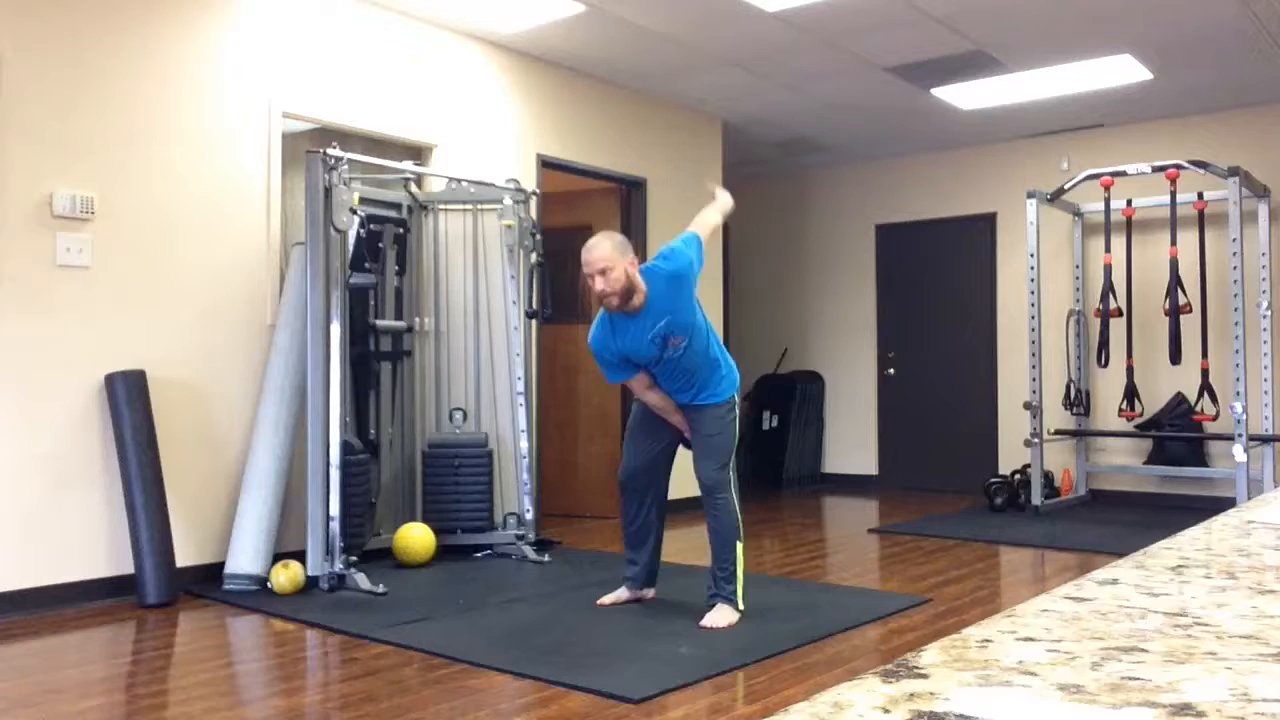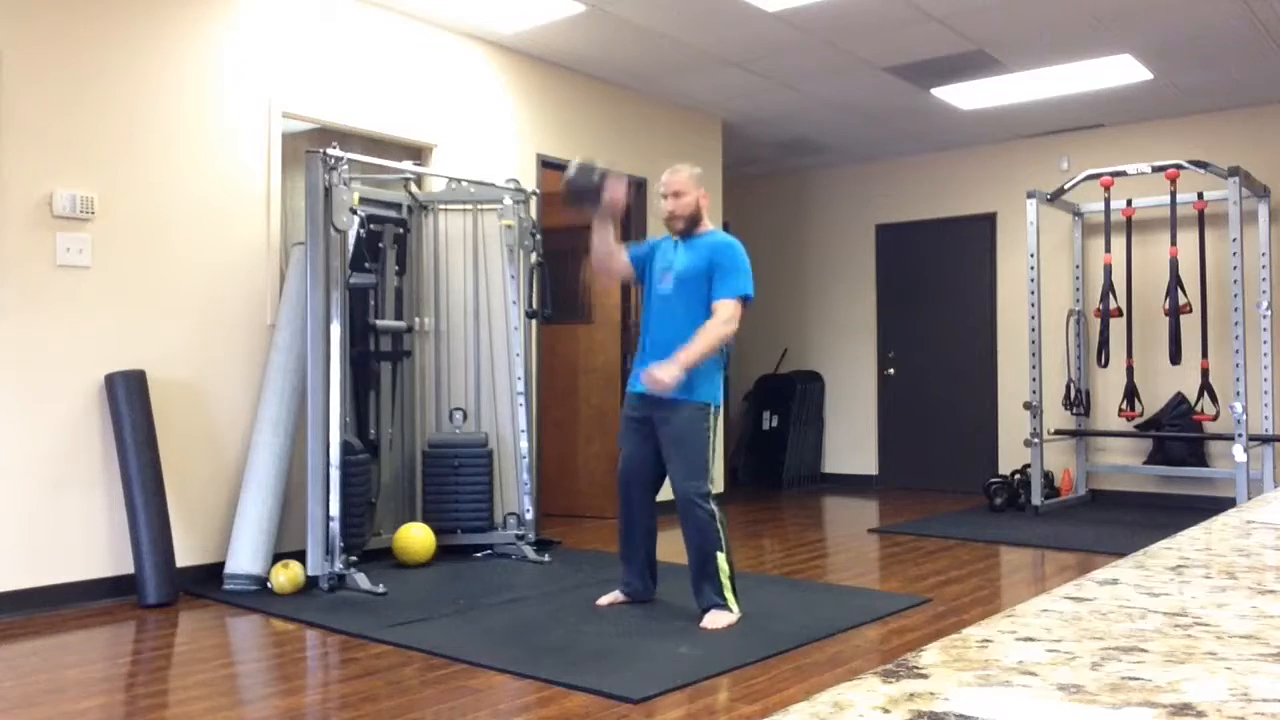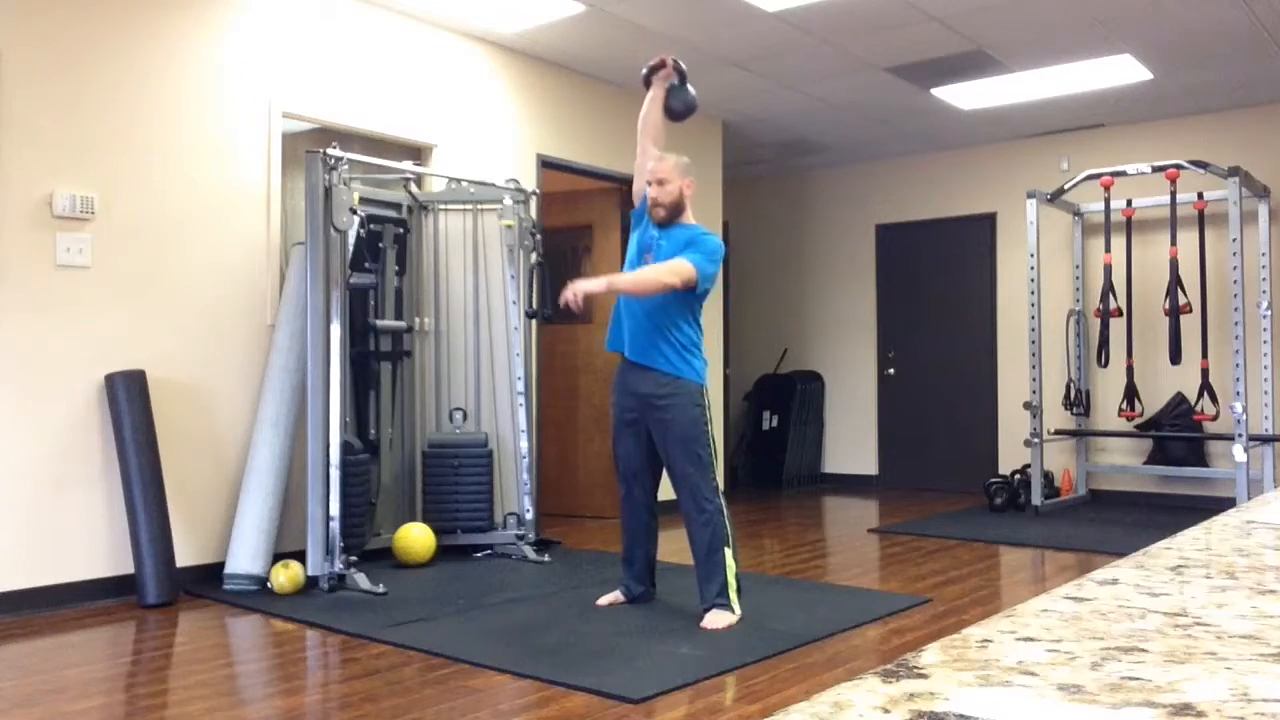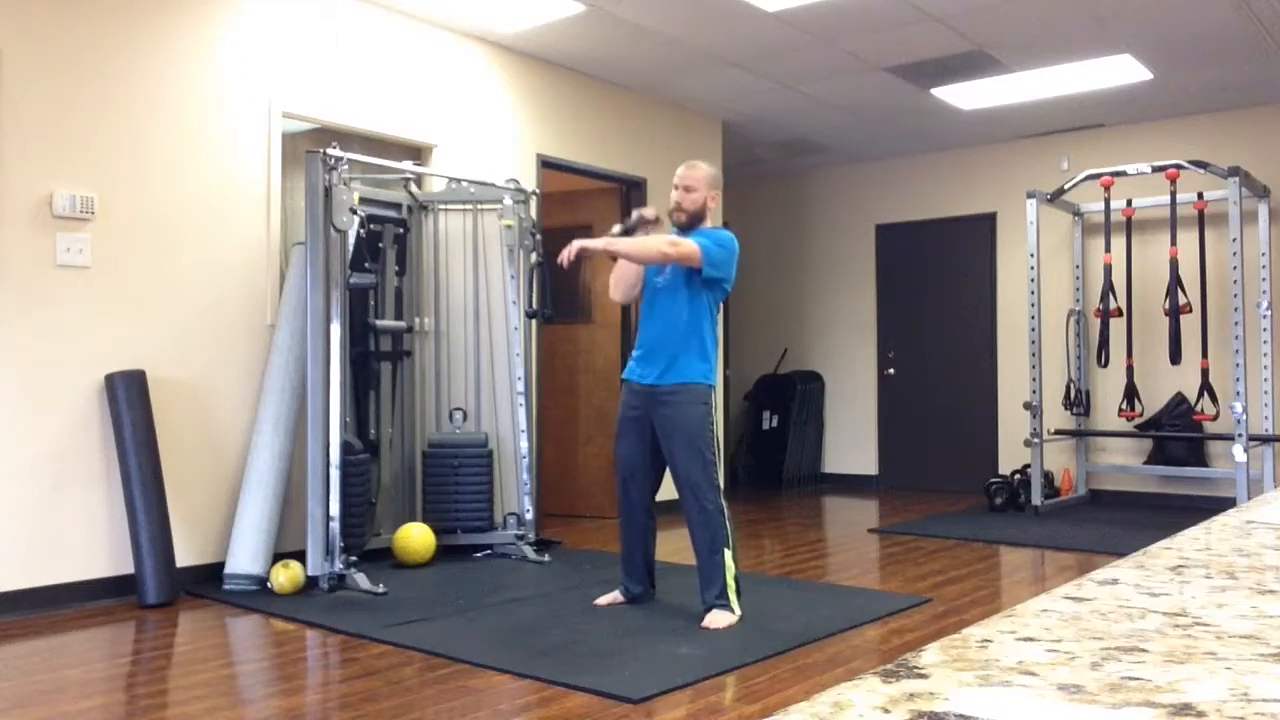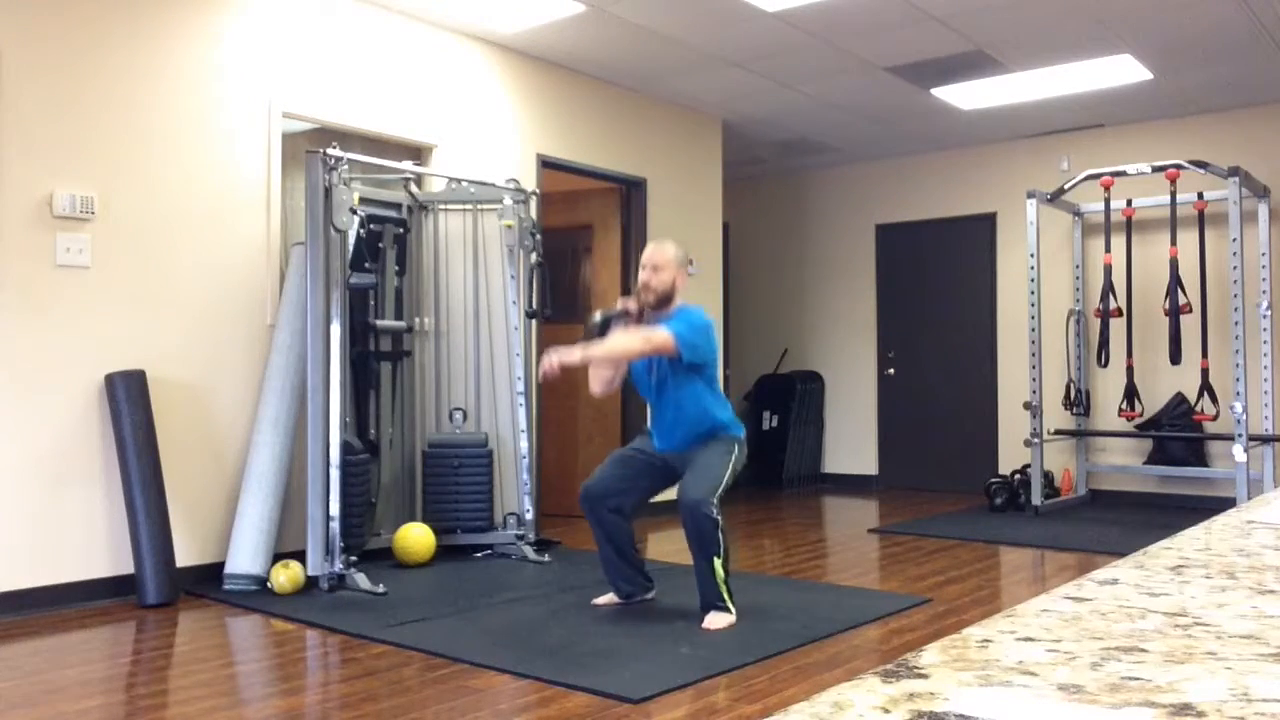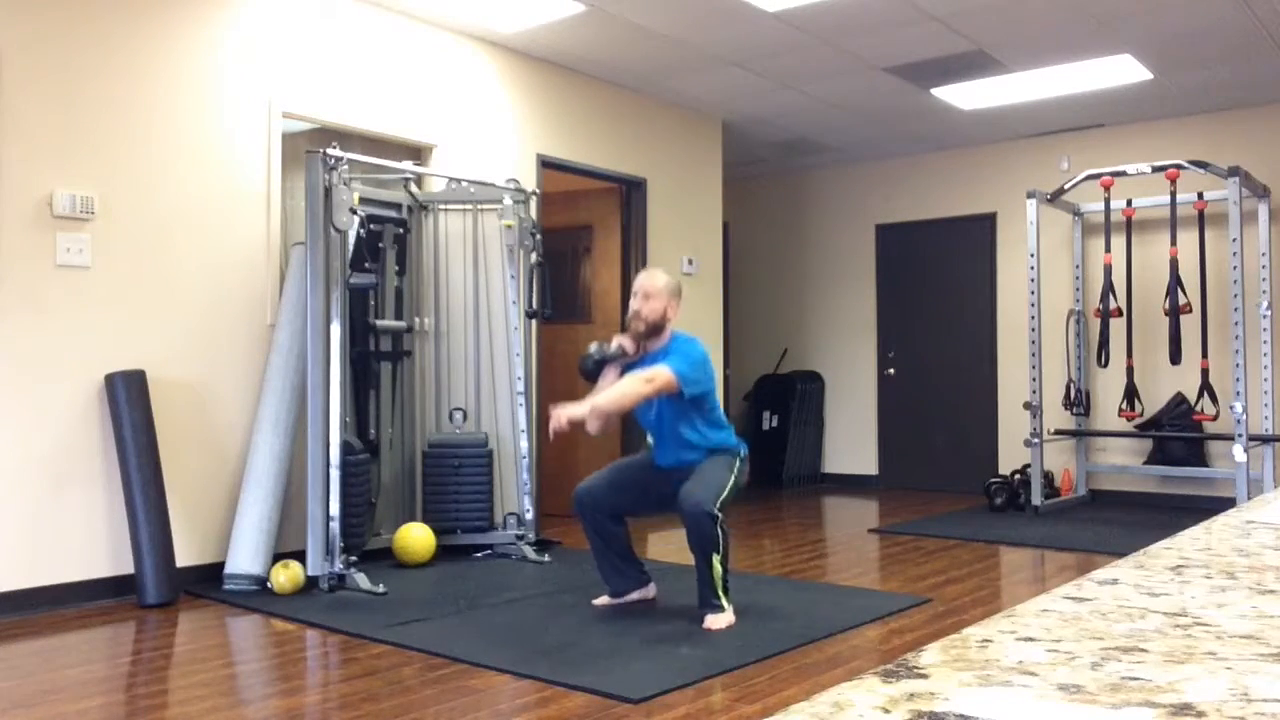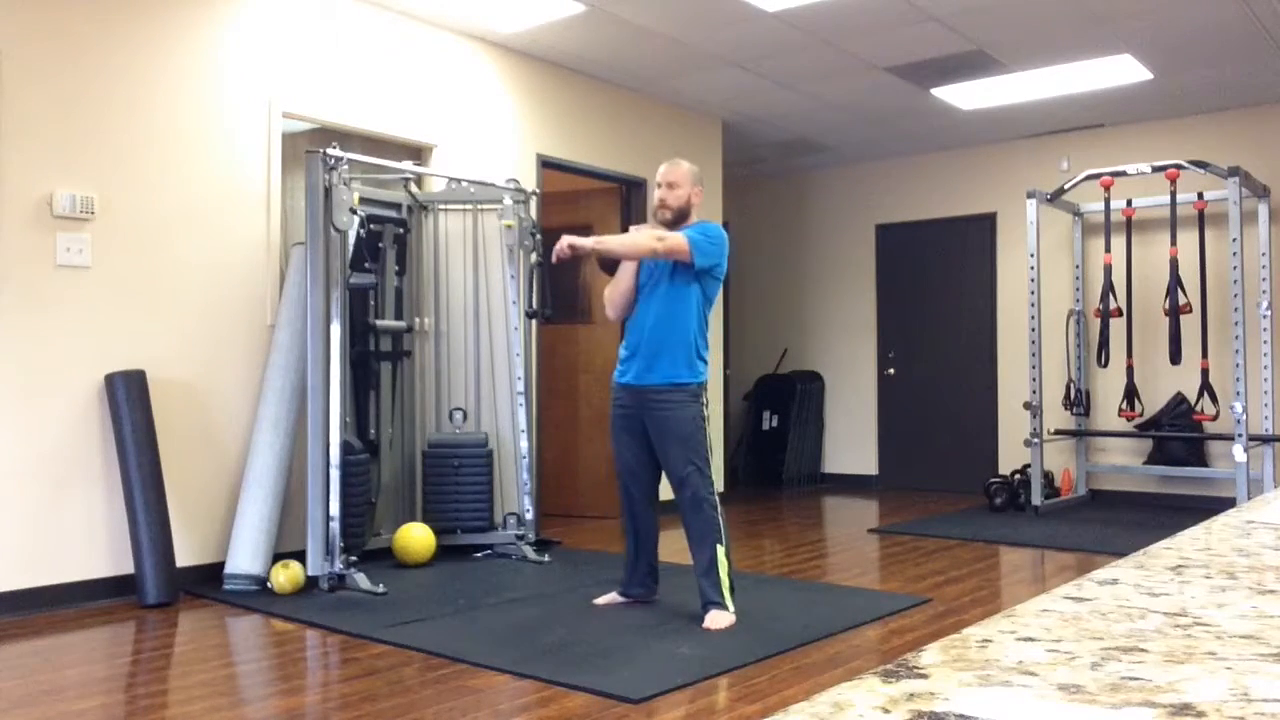
dt=0.7s
person 1, frame 1
left shoulder: (671, 272)
right shoulder: (603, 337)
left elbow: (702, 226)
right elbow: (645, 391)
left wrist: (720, 200)
right wrist: (685, 427)
left hip: (713, 395)
right hip: (657, 398)
left knee: (715, 483)
right knee: (634, 480)
left ankle: (727, 596)
right ankle: (639, 580)
person 1, frame 2
left shoulder: (724, 250)
right shoulder: (660, 249)
left elbow: (726, 320)
right elbow: (607, 264)
left wrist: (678, 364)
right wrist: (605, 218)
left hip: (689, 396)
right hip: (642, 393)
left knee: (691, 493)
right knee: (632, 486)
left ankle: (721, 600)
right ankle: (637, 584)
person 1, frame 3
left shoulder: (705, 244)
right shoulder: (643, 224)
left elbow: (667, 277)
right elbow: (644, 144)
left wrist: (599, 283)
right wrist: (658, 88)
left hip: (676, 384)
right hip: (630, 377)
left knee: (698, 494)
right knee: (634, 489)
left ankle: (722, 599)
right ankle: (636, 585)
person 1, frame 4
left shoulder: (721, 244)
right shoulder: (658, 246)
left elbow: (670, 250)
right elbow: (621, 293)
left wrist: (598, 244)
right wrist: (637, 235)
left hip: (686, 388)
right hip: (638, 384)
left knee: (701, 494)
right knee: (632, 491)
left ankle: (723, 599)
right ankle: (636, 585)
person 1, frame 5
left shoulder: (694, 324)
right shoulder: (635, 325)
left elbow: (645, 345)
right elbow: (600, 387)
left wrist: (575, 354)
right wrist: (617, 327)
left hip: (714, 440)
right hip: (662, 442)
left knee: (697, 500)
right knee: (597, 493)
left ankle: (719, 602)
right ankle: (632, 584)
person 1, frame 6
left shoulder: (689, 353)
right shoulder: (630, 357)
left elbow: (648, 385)
right elbow: (596, 425)
left wrist: (580, 409)
right wrist: (613, 366)
left hip: (715, 458)
right hip: (664, 463)
left knee: (696, 504)
right knee: (590, 497)
left ankle: (716, 602)
right ankle: (630, 582)
person 1, frame 7
left shoulder: (709, 238)
right shoulder: (644, 248)
left elbow: (659, 244)
right elbow: (614, 310)
left wrist: (589, 243)
right wrist: (629, 254)
left hip: (677, 387)
right hip: (628, 385)
left knee: (695, 493)
right knee: (635, 492)
left ankle: (718, 600)
right ankle: (638, 585)
